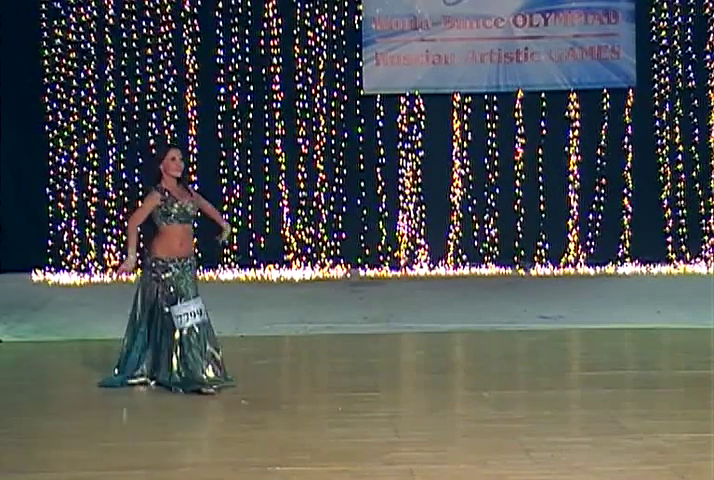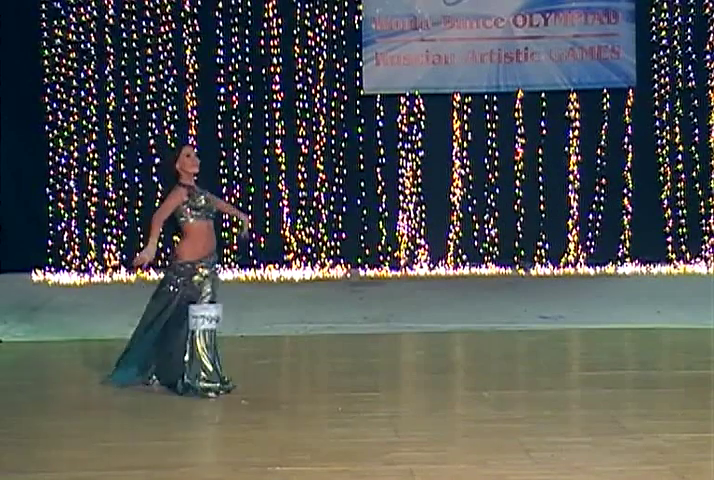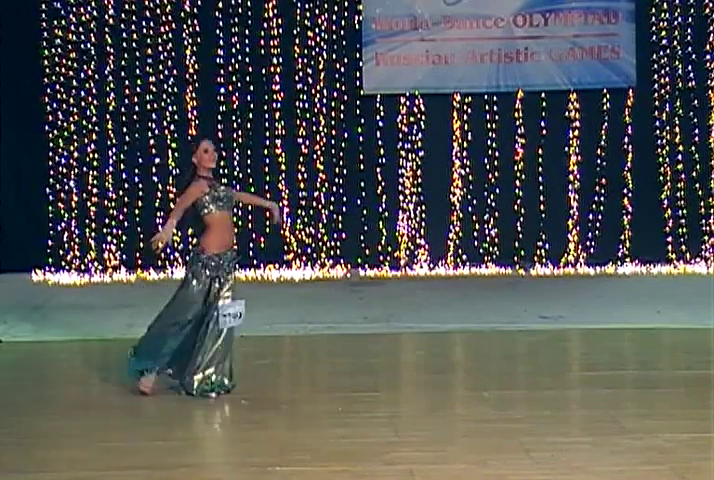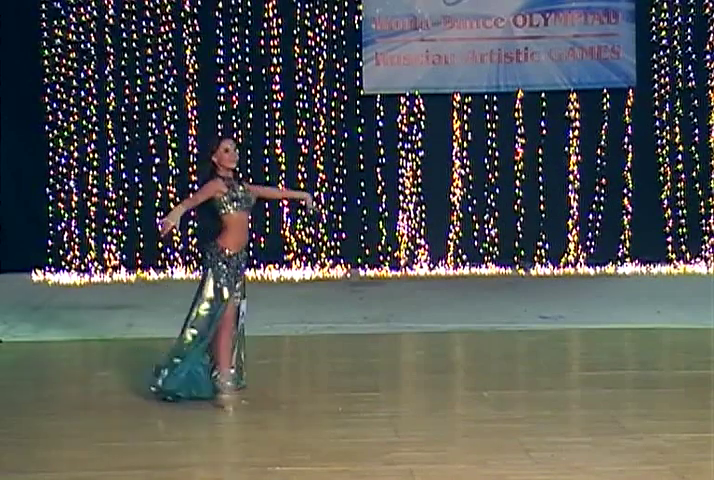
dt=0.2s
person 1, frame 1
left shoulder: (187, 191)
right shoulder: (157, 194)
left elbow: (206, 206)
right elbow: (133, 222)
left wrist: (224, 225)
right wrist: (131, 254)
left hip: (185, 264)
right hip: (160, 263)
left knee: (188, 319)
right knee: (151, 319)
left ankle: (198, 374)
right ankle: (142, 370)
person 1, frame 2
left shoulder: (199, 191)
right shoulder: (180, 191)
left elbow: (218, 203)
right elbow: (159, 216)
left wrist: (241, 216)
right wrist: (151, 246)
left hip: (207, 264)
right hip: (185, 264)
right knee: (164, 318)
left ankle: (201, 377)
right ankle: (143, 369)
person 1, frame 3
left shoulder: (215, 185)
right shoulder: (200, 184)
left elbow: (238, 195)
right elbow: (180, 204)
left wrist: (269, 204)
right wrist: (169, 227)
left hip: (226, 257)
right hip: (208, 256)
left knee: (219, 318)
right knee: (185, 313)
left ankle: (206, 377)
right ankle: (151, 367)
person 1, frame 4
left shoulder: (238, 184)
right shoulder: (217, 183)
left elbow: (268, 191)
right elbow: (195, 198)
left wrist: (300, 194)
right wrist: (177, 211)
left hip: (235, 257)
right hip: (224, 256)
left knee: (231, 318)
right knee: (223, 318)
left ankle: (223, 378)
right ankle: (223, 382)
